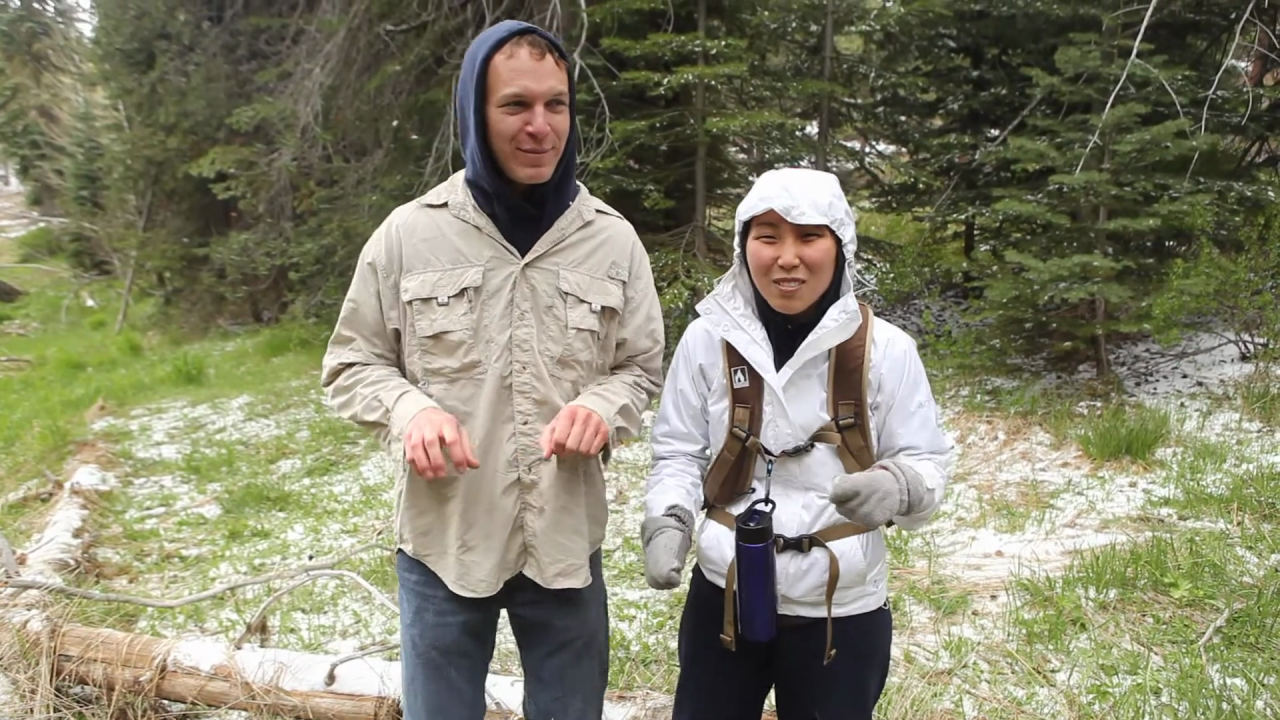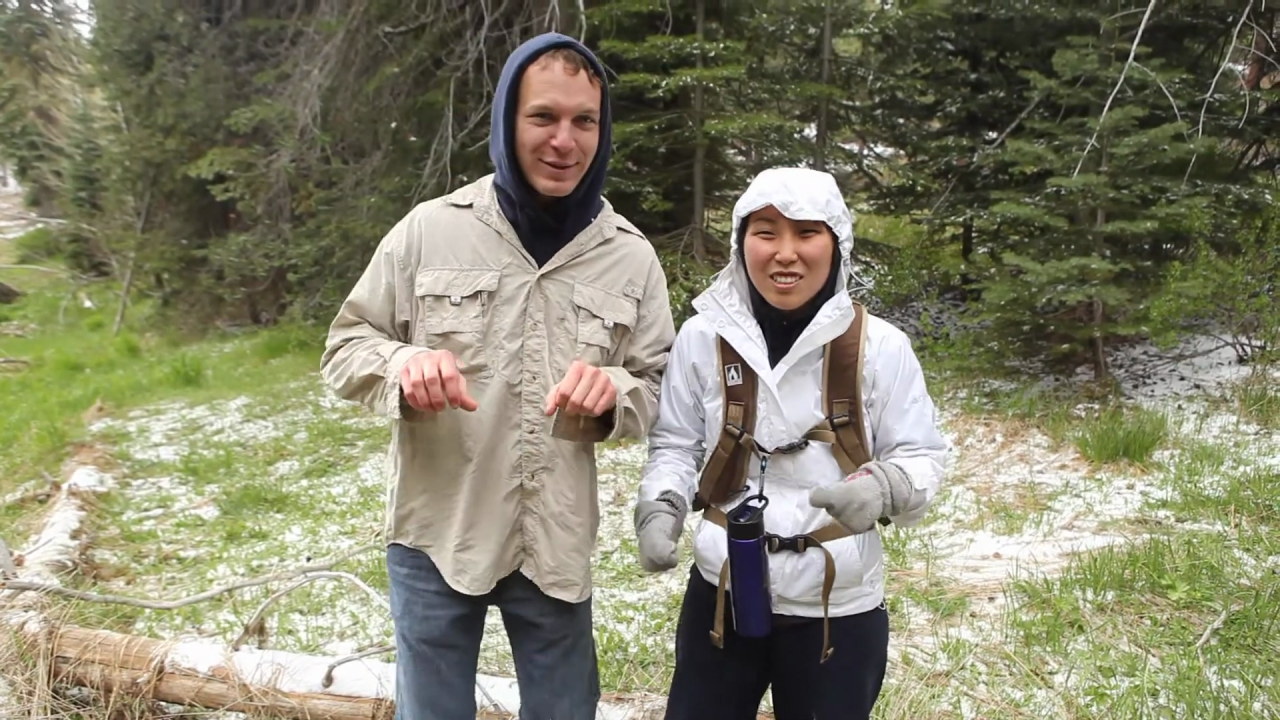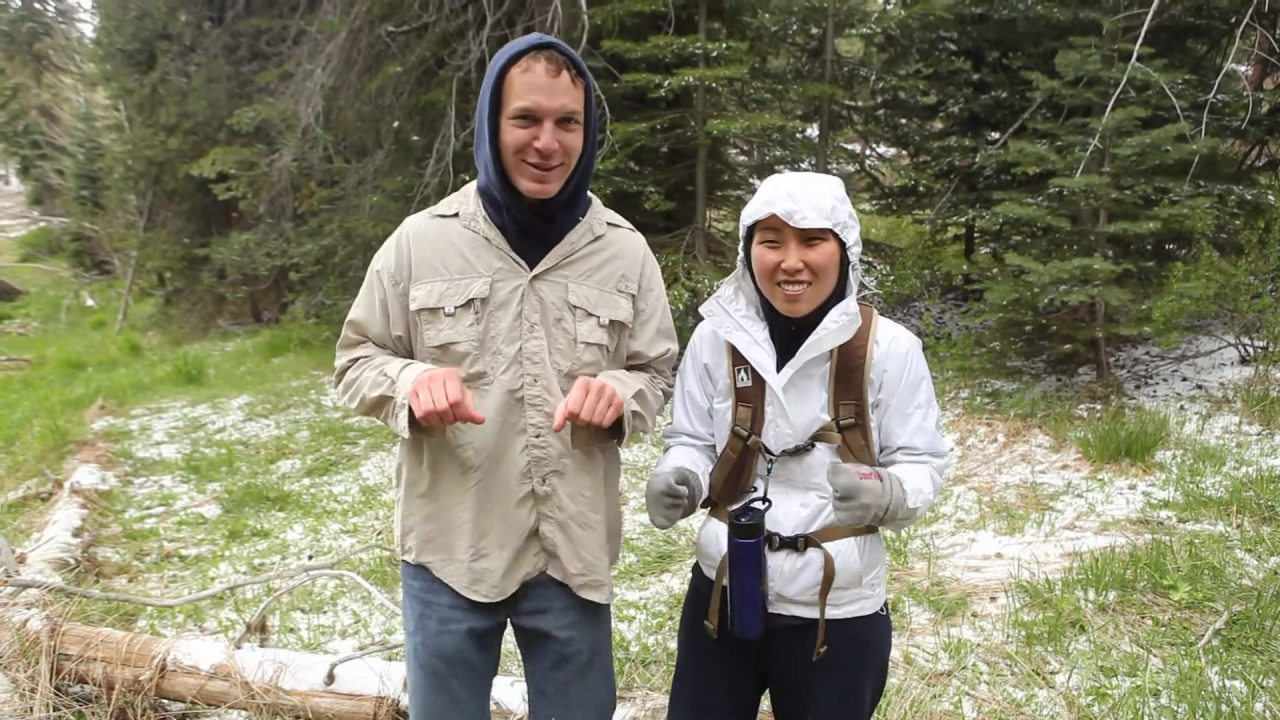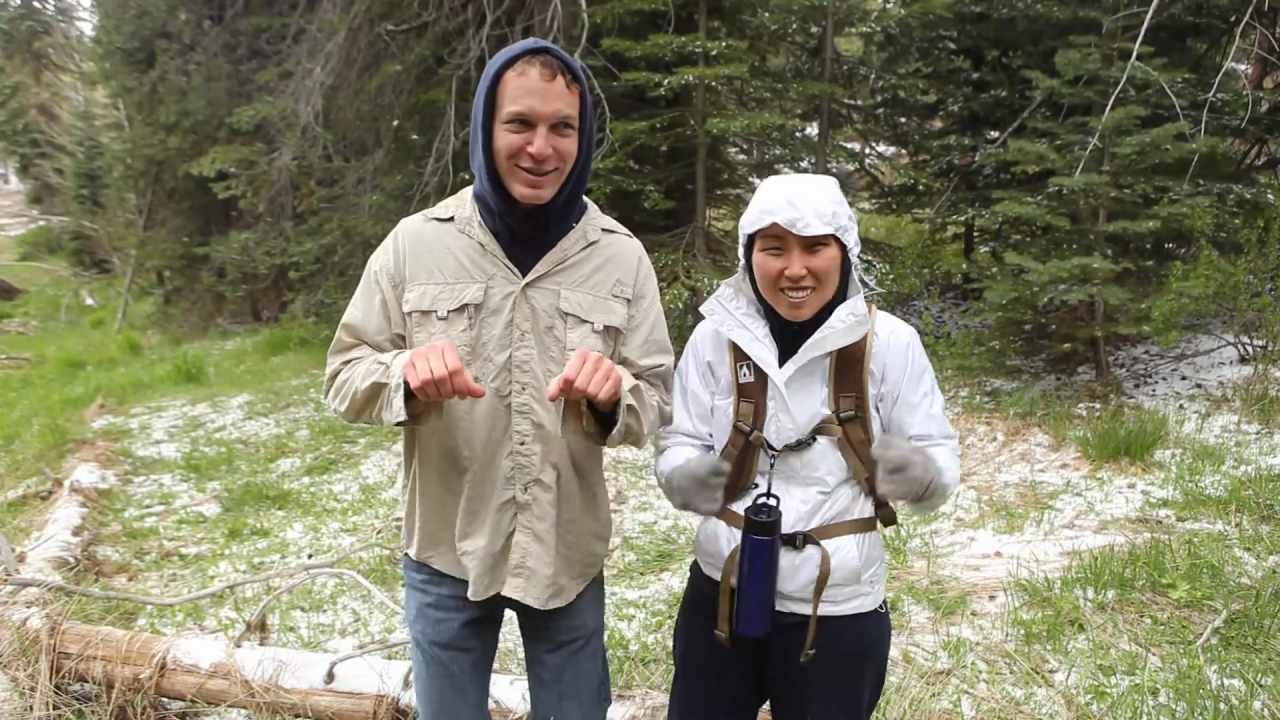
dt=0.5s
person 1, frame 1
left shoulder: (612, 240)
right shoulder: (408, 233)
left elbow: (644, 371)
right elbow: (347, 363)
left wrist: (602, 409)
right wrist: (405, 406)
left hip: (564, 540)
right hip: (441, 540)
person 1, frame 2
left shoulder: (631, 256)
right shoulder: (428, 230)
left elbow: (656, 387)
right elbow: (345, 348)
left wrist: (612, 393)
right wrist: (403, 363)
left hip: (556, 542)
right hip: (435, 535)
person 1, frame 3
left shoulder: (623, 251)
right shoulder: (420, 242)
left elbow: (657, 374)
right elbow: (356, 361)
left wrist: (618, 394)
right wrist: (409, 380)
left hip: (574, 552)
right hip: (449, 550)
person 1, frame 4
left shoulder: (621, 257)
right shoulder: (414, 244)
left elbow: (654, 403)
right elbow: (344, 378)
left wrist: (614, 393)
right wrist: (405, 374)
left hip: (568, 551)
right hip: (446, 548)
person 2, frame 1
left shoulder: (884, 349)
right shoulder: (709, 337)
left elbow: (927, 463)
right elbow: (678, 453)
left wrist: (894, 487)
right wrist: (667, 523)
left hip: (842, 607)
right hip: (725, 594)
person 2, frame 2
left shoulder: (879, 346)
right shoulder: (704, 336)
left elbow: (921, 456)
right elbow: (675, 444)
left wrist: (882, 487)
right wrist: (660, 508)
left hip: (838, 607)
right hip: (723, 594)
person 2, frame 3
left shoulder: (889, 347)
right shoulder: (717, 336)
left elbow: (925, 469)
right elbow: (692, 445)
left wrist: (882, 490)
right wrist: (676, 485)
left hip: (839, 607)
right hip: (725, 589)
person 2, frame 4
left shoulder: (887, 342)
right shoulder: (716, 336)
left elbow: (935, 453)
right elbow: (682, 446)
left wrist: (921, 475)
right wrist: (685, 478)
left hip: (840, 604)
right hip: (724, 589)
